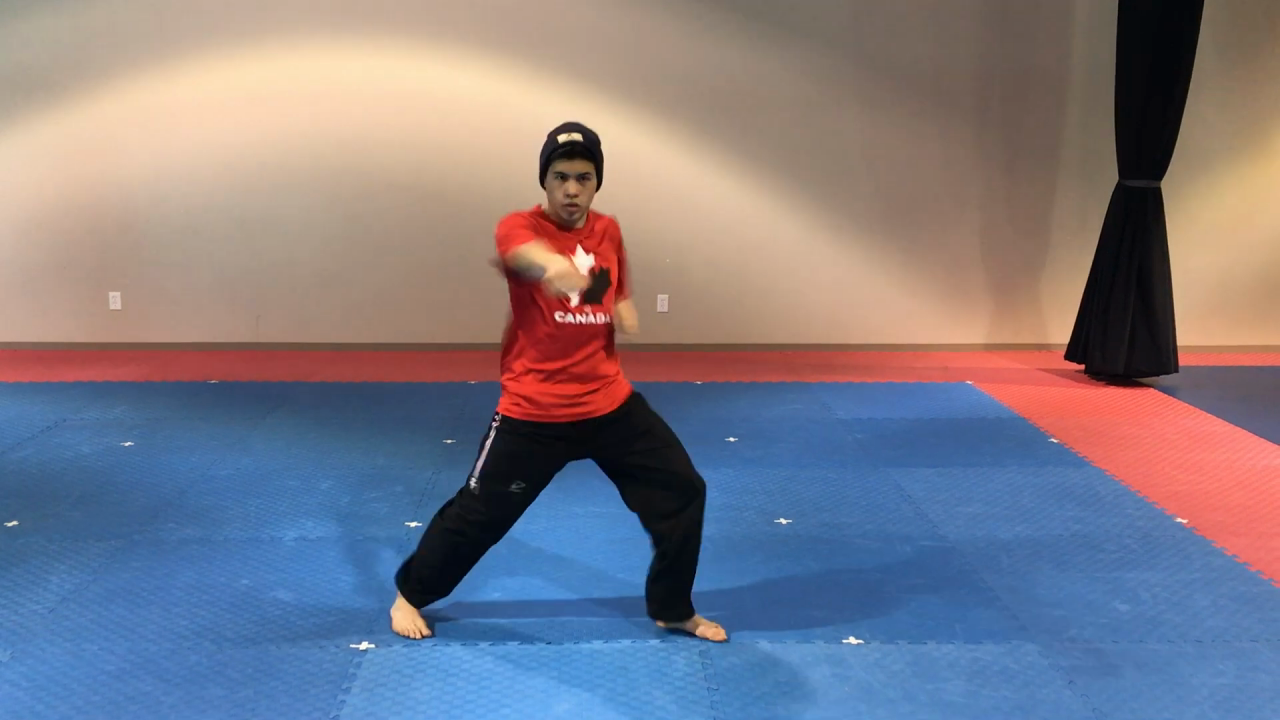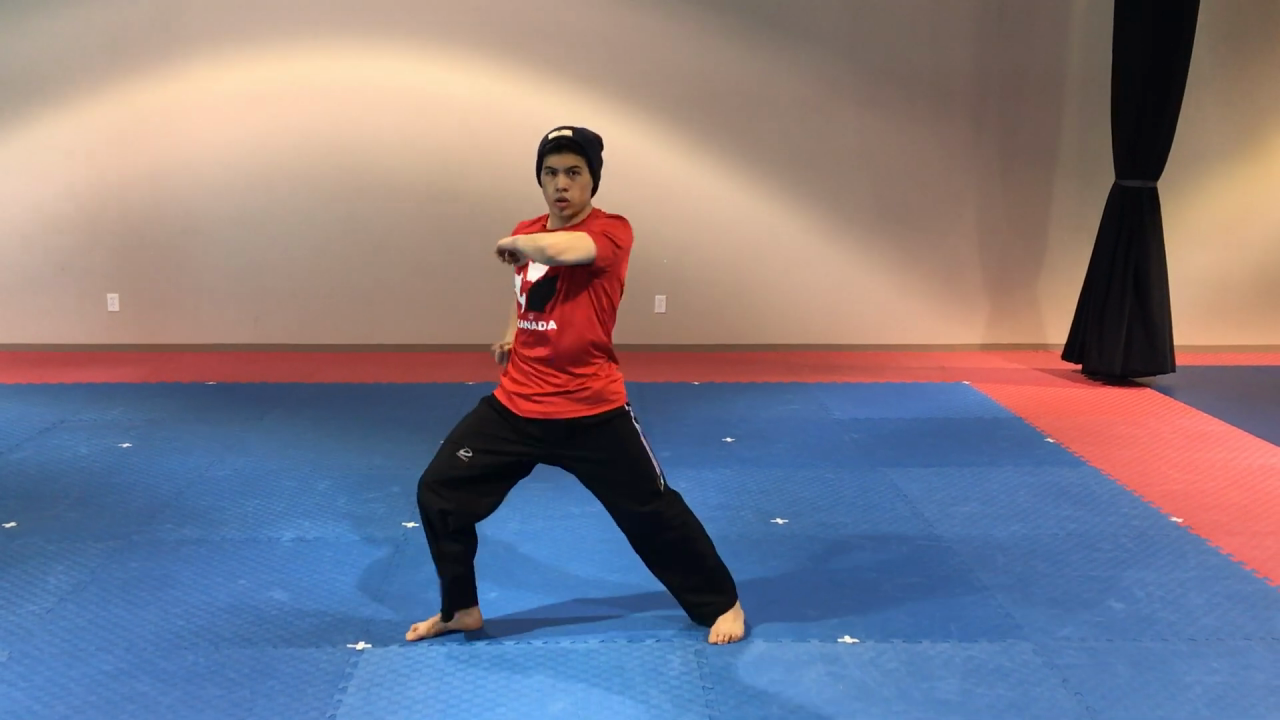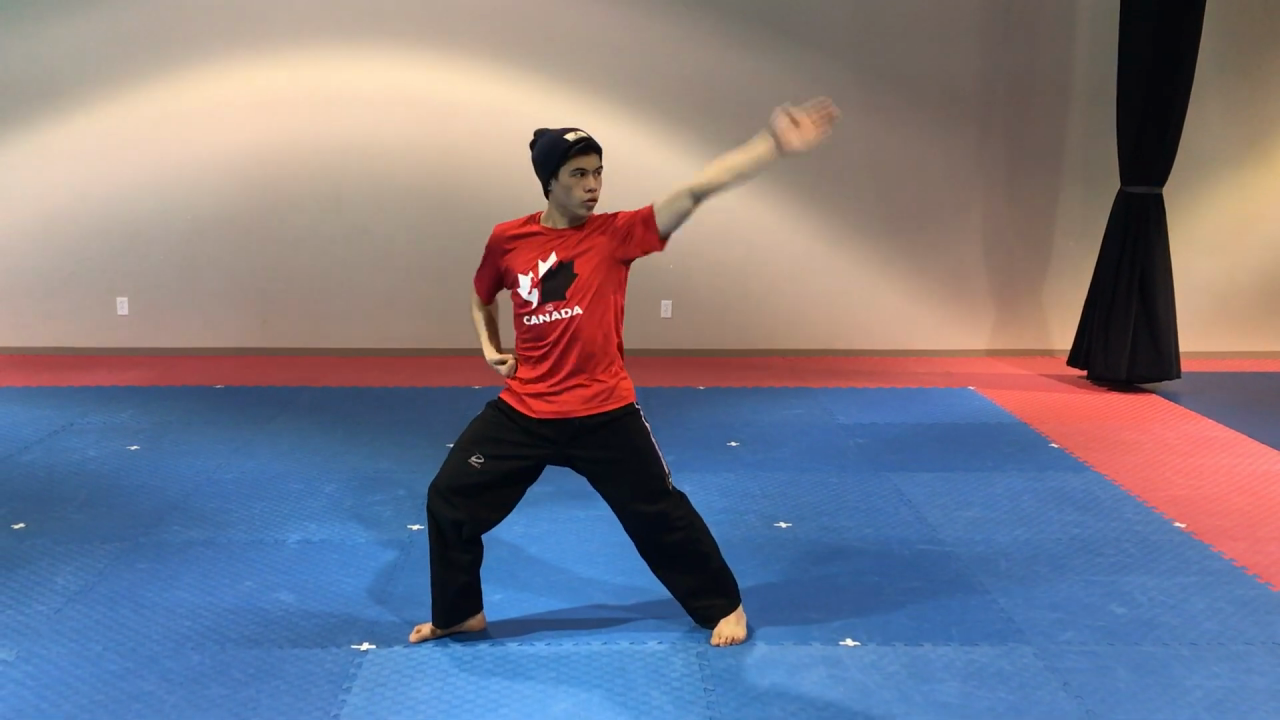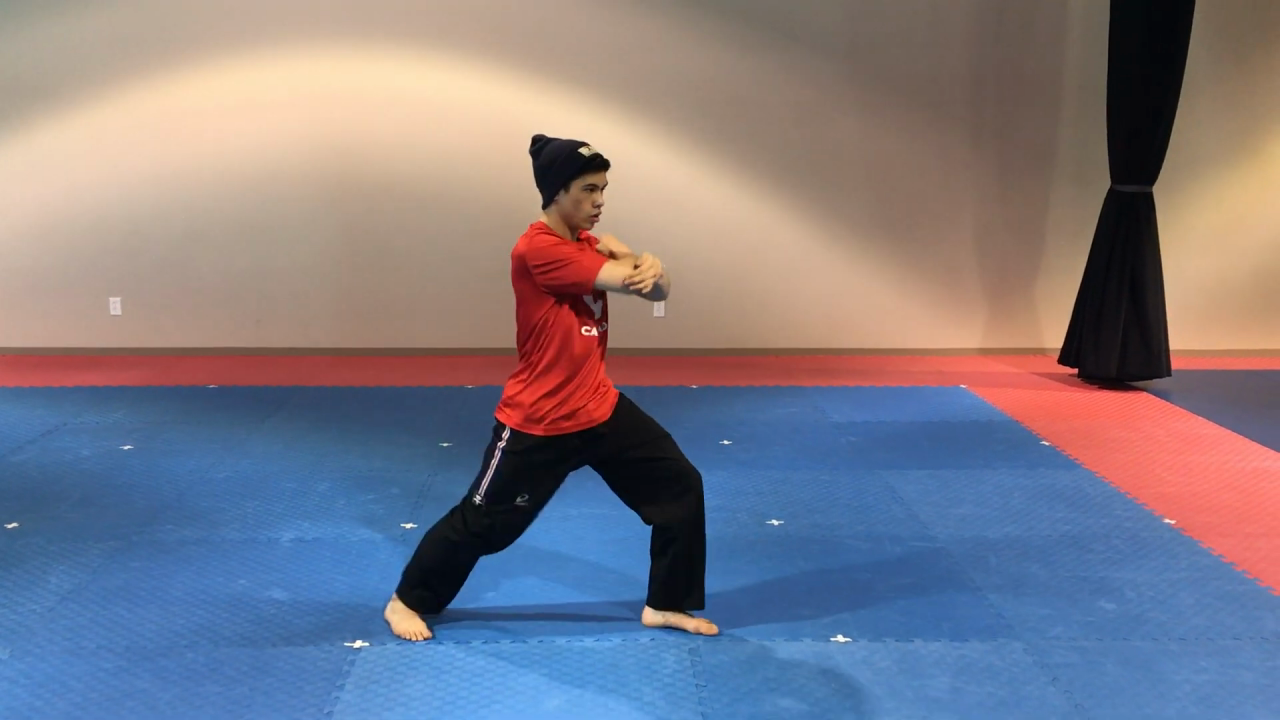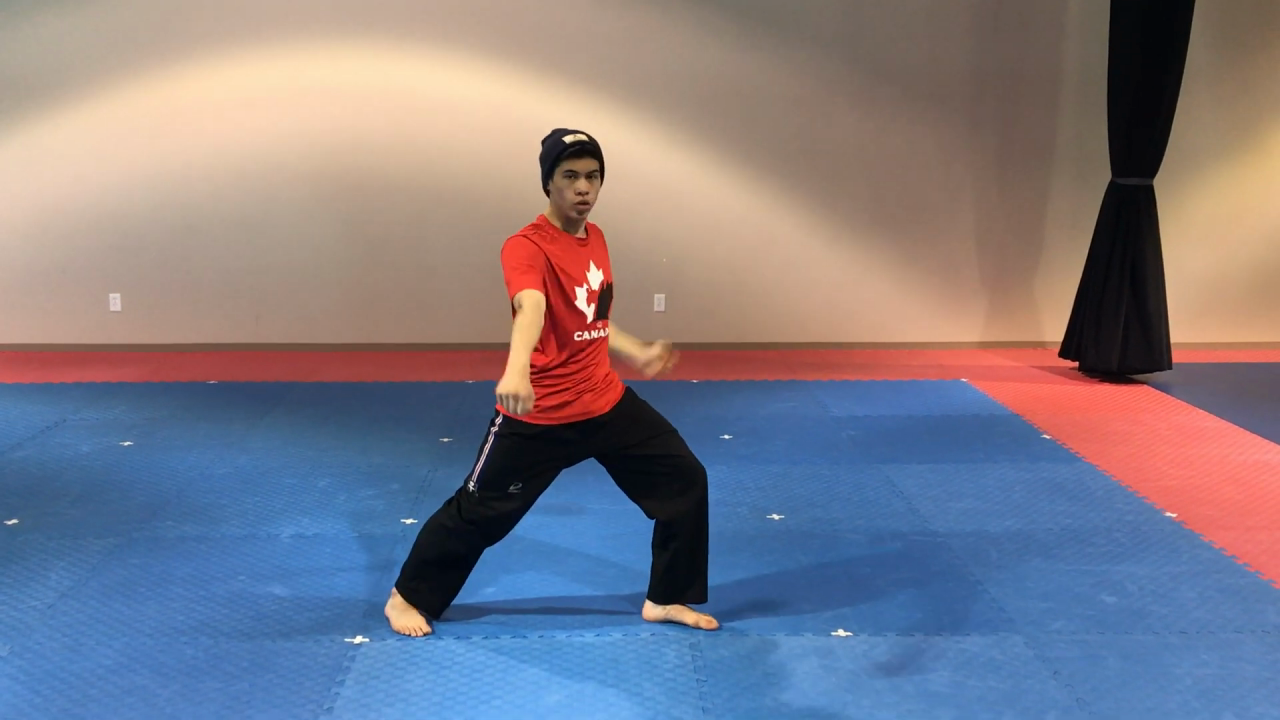
dt=0.7s
person 1, frame 1
left shoulder: (605, 230)
right shoulder: (521, 226)
right elbow: (530, 256)
left wrist: (625, 317)
right wrist: (554, 266)
left hip: (610, 405)
right hip: (533, 412)
left knee: (683, 489)
right knee: (479, 512)
left ankle: (672, 608)
right ankle: (410, 594)
person 1, frame 2
left shoulder: (613, 232)
right shoulder: (530, 233)
left elbow: (559, 249)
left wrist: (516, 243)
right wrist: (512, 335)
left hip: (593, 413)
right hip: (515, 406)
left knee: (651, 511)
right knee: (439, 490)
left ankle: (722, 603)
right ankle: (459, 608)
person 1, frame 3
left shoulder: (615, 233)
right shoulder: (507, 238)
left elbow: (695, 191)
right elbow: (481, 294)
left wrist: (775, 143)
right wrist: (490, 346)
left hip: (605, 412)
right hip: (523, 411)
left knee: (662, 513)
right knee: (448, 498)
left ankle: (723, 606)
right ankle: (456, 613)
person 1, frame 4
left shoulder: (588, 243)
right shoulder: (537, 250)
left elbow: (658, 290)
right elbow: (624, 278)
left wrist: (651, 268)
right wrist: (632, 263)
left hip: (600, 409)
right hip: (538, 423)
left knee: (681, 487)
right knee: (483, 522)
left ankle: (667, 604)
right ankle: (407, 600)
person 1, frame 5
left shoulder: (594, 237)
right shoulder: (526, 246)
right elbow: (531, 310)
left wrist: (636, 353)
right wrist: (515, 371)
left hip: (607, 402)
right hip: (542, 413)
left knee: (685, 480)
right knee: (478, 511)
left ankle: (668, 597)
right ankle: (408, 595)
